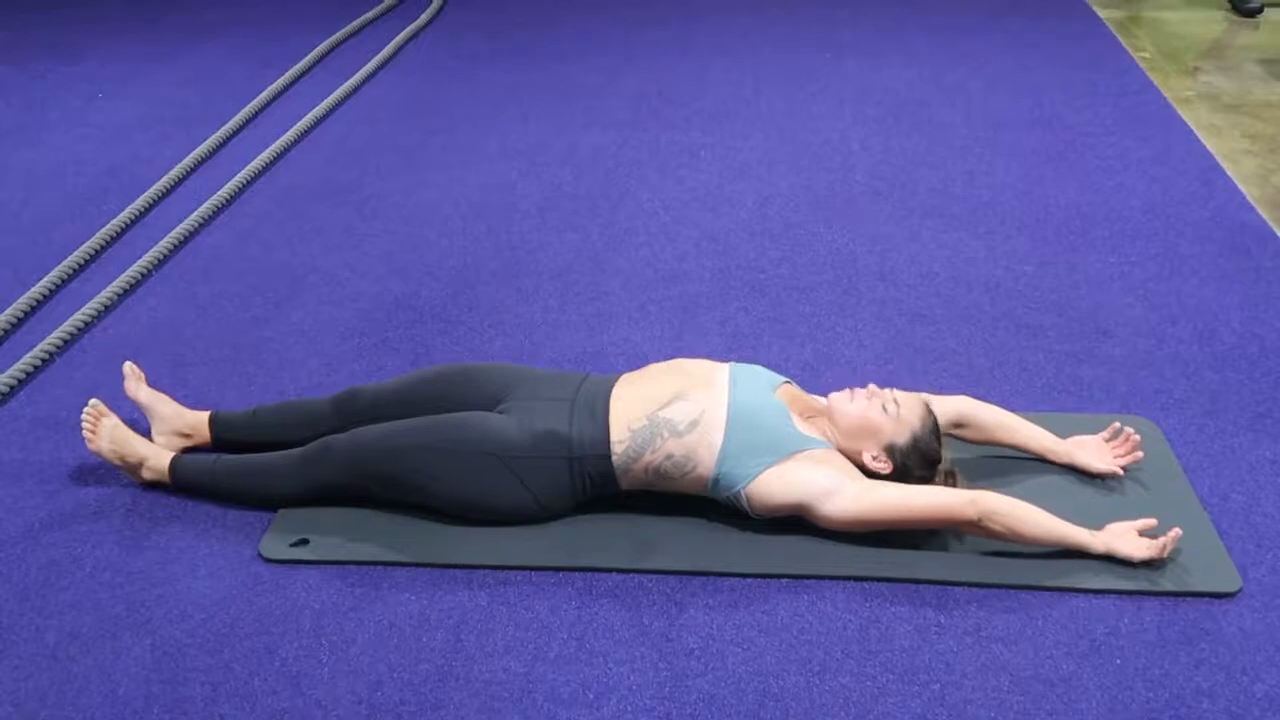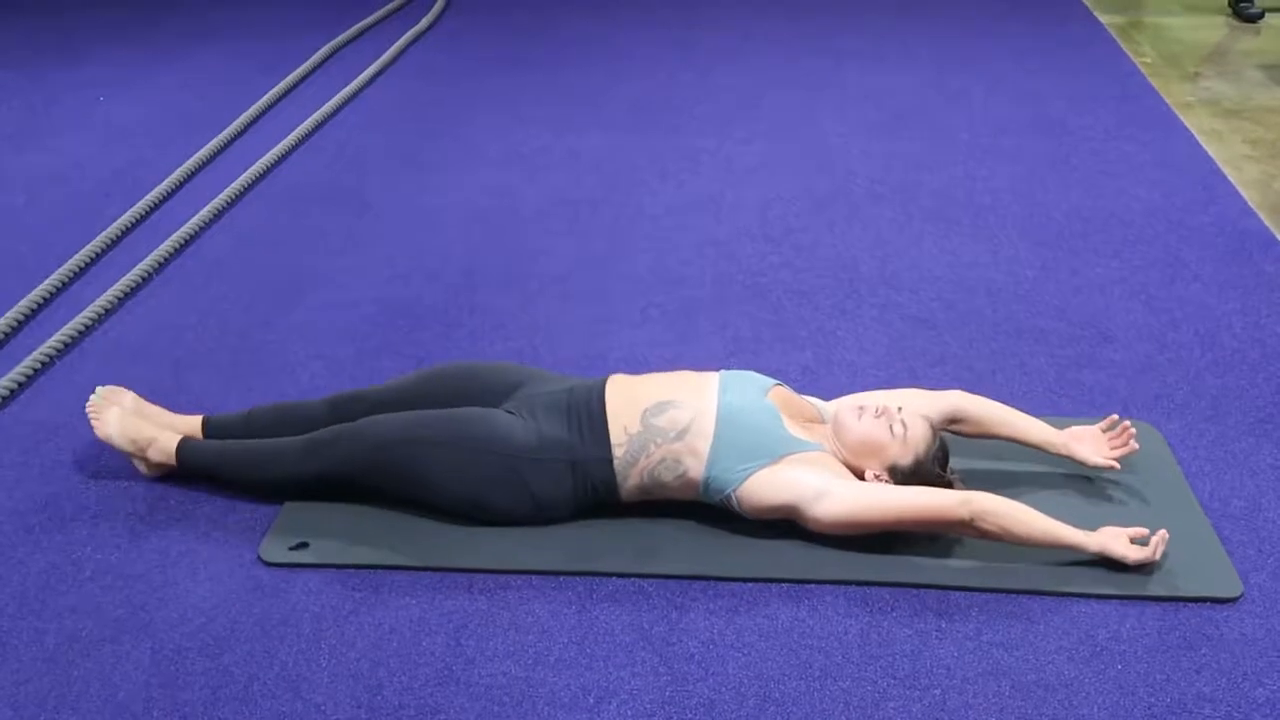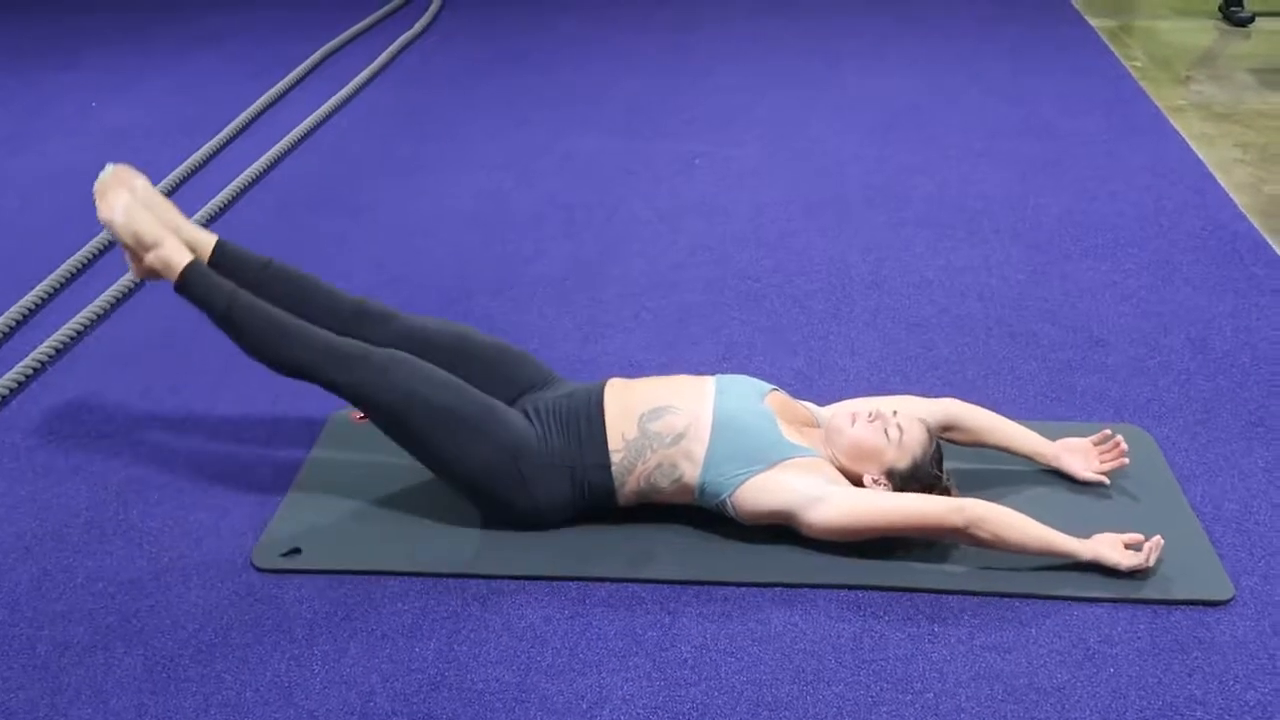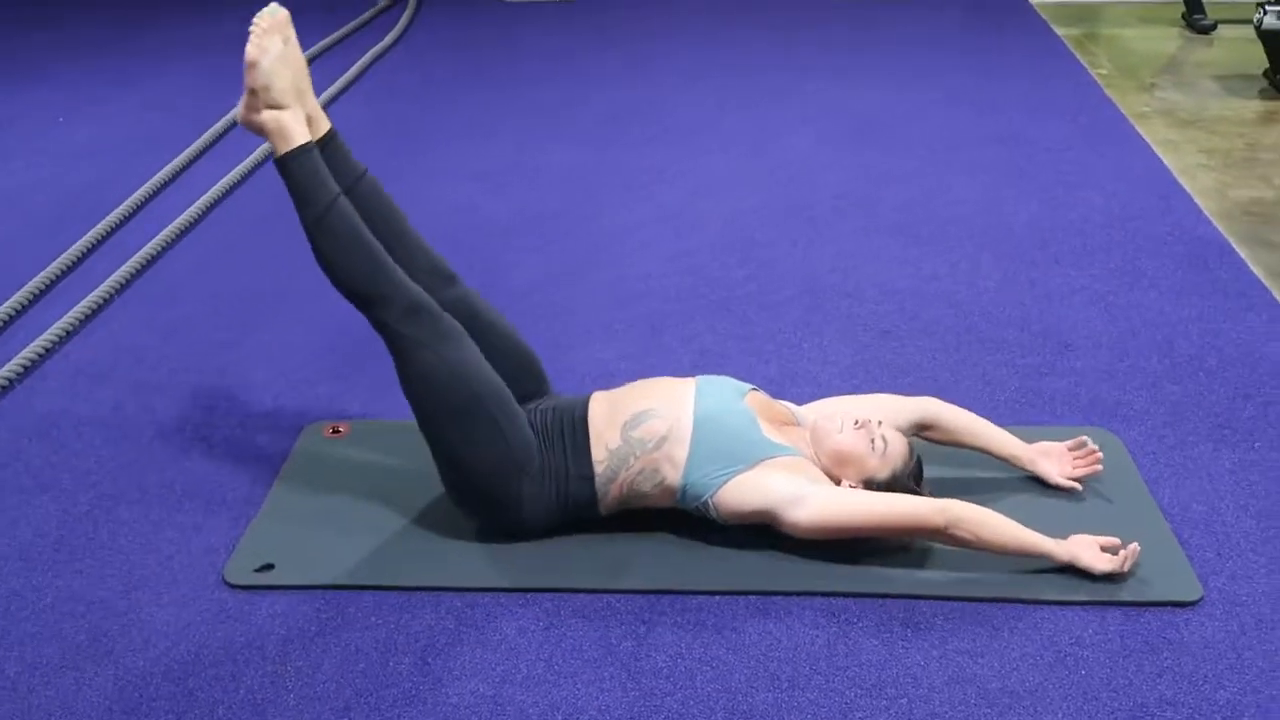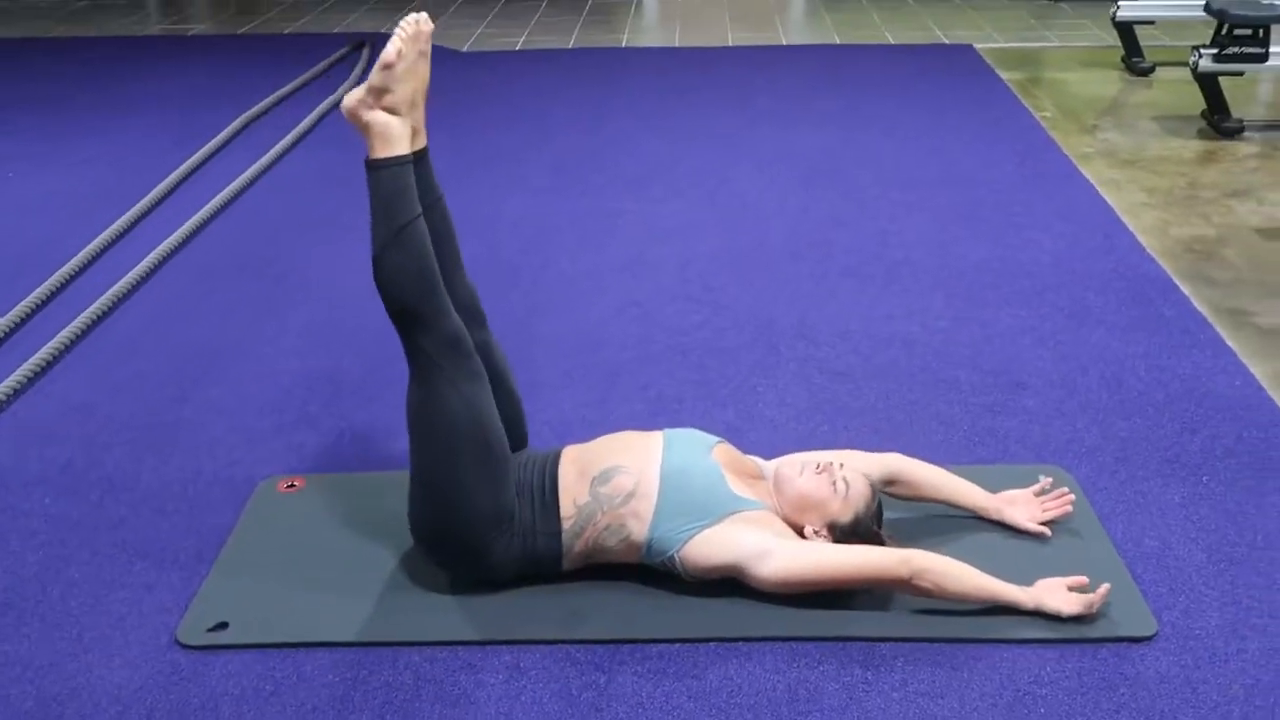
dt=0.7s
person 1, frame 1
left shoulder: (825, 485)
right shoulder: (814, 409)
left elbow: (974, 508)
right elbow: (960, 403)
left wrist: (1100, 541)
right wrist: (1067, 448)
left hip: (549, 463)
right hip: (567, 395)
left knee: (341, 465)
right knee: (362, 405)
left ankle: (162, 467)
right ankle: (193, 427)
person 1, frame 2
left shoulder: (820, 489)
right shoulder: (816, 413)
left elbow: (966, 509)
right elbow: (956, 398)
left wrist: (1097, 542)
right wrist: (1067, 442)
left hip: (549, 465)
right hip: (565, 396)
left knee: (341, 453)
right knee: (359, 408)
left ankle: (171, 452)
right ankle: (189, 424)
person 1, frame 3
left shoulder: (816, 498)
right shoulder: (820, 420)
left elbow: (960, 519)
right elbow: (951, 409)
left wrist: (1084, 550)
right wrist: (1056, 452)
left hip: (539, 472)
right hip: (561, 404)
left knee: (350, 362)
right knee: (380, 328)
left ankle: (175, 260)
right ankle: (190, 243)
person 1, frame 4
left shoulder: (795, 494)
right shoulder: (802, 425)
left elbow: (942, 517)
right elbow: (928, 406)
left wrist: (1064, 551)
right wrist: (1030, 457)
left hip: (522, 484)
right hip: (552, 420)
left knee: (406, 307)
right knee: (434, 286)
left ankle: (290, 133)
person 1, frame 5
left shoulder: (763, 547)
right shoulder: (761, 478)
left elbow: (905, 568)
right elbow: (892, 464)
left wrist: (1028, 598)
right wrist: (993, 505)
left hip: (488, 535)
right hip: (519, 483)
left knee: (437, 333)
left ankle: (389, 133)
